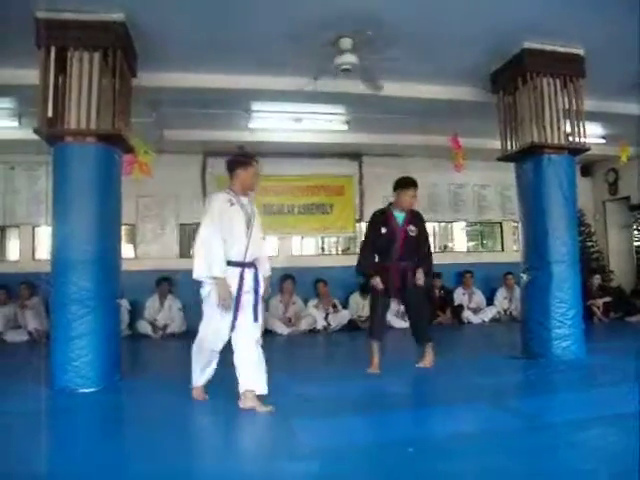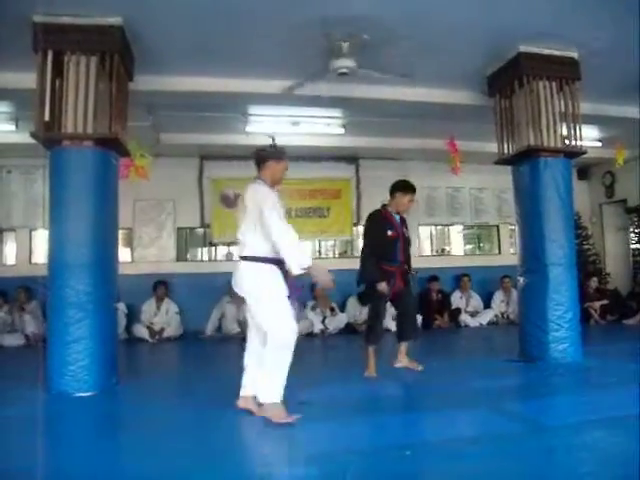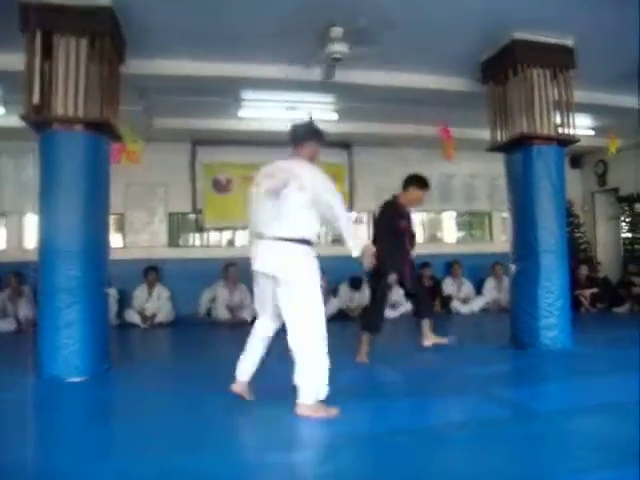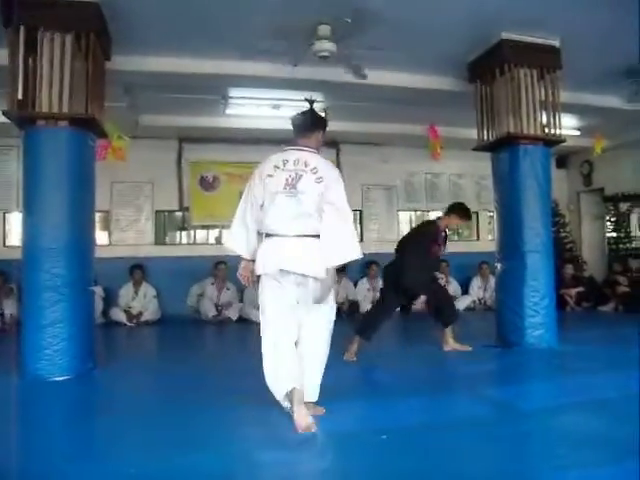
dt=0.3s
person 1, frame 1
left shoulder: (249, 205)
right shoulder: (219, 202)
right elbow: (208, 243)
left wrist: (264, 275)
right wrist: (220, 281)
left hip: (248, 276)
right hip: (224, 276)
left knee: (249, 335)
right knee: (213, 334)
left ankle: (249, 394)
right ankle: (199, 381)
person 1, frame 2
left shoulder: (256, 193)
right shoulder: (261, 194)
right elbow: (280, 234)
left wrist: (287, 266)
right wrist: (311, 267)
left hip: (260, 270)
right hip: (258, 273)
left knee: (260, 337)
right knee: (283, 333)
left ankle: (248, 395)
right ankle: (270, 401)
person 1, frame 3
left shoulder: (265, 173)
right shoulder: (314, 176)
right elbow: (339, 214)
right wrist: (361, 249)
left hip: (266, 253)
right hip: (296, 256)
left knee: (266, 320)
right knee: (309, 328)
left ankle: (243, 379)
right ankle: (309, 400)
person 1, frame 4
left shoulder: (267, 166)
right shoulder: (326, 170)
left elbow: (249, 213)
right elbow: (335, 220)
left wrist: (247, 257)
right wrist: (332, 267)
left hip: (273, 253)
right hip: (313, 253)
left knee: (277, 332)
right knee: (314, 331)
left ankle: (293, 397)
right ankle: (304, 399)
person 2, frame 1
left shoulder: (416, 218)
right shoulder: (380, 217)
left elbow: (424, 247)
right elbow: (368, 247)
left wrist: (423, 269)
right wrist: (372, 273)
left hip: (409, 274)
right hip: (384, 273)
left knee: (419, 312)
right knee: (378, 314)
left ankle: (428, 352)
right ankle: (375, 360)
person 2, frame 2
left shoulder: (401, 220)
right shoulder: (376, 218)
right elbow: (369, 252)
left wrist: (407, 268)
right wrist: (376, 279)
left hip: (400, 276)
right hip: (382, 276)
left knee: (408, 312)
right knee: (376, 317)
left ankle: (402, 357)
right ankle: (371, 364)
person 2, frame 3
left shoulder: (404, 211)
right shoulder: (389, 209)
right elbow: (383, 241)
left wrist: (401, 265)
right wrist: (390, 268)
left hip: (403, 263)
right hip: (387, 265)
right knee: (378, 304)
left ankle: (427, 336)
right ankle: (363, 349)
person 2, frame 4
left shoulder: (440, 233)
right shoulder: (429, 232)
right elbow: (414, 261)
right wrist: (420, 292)
left hip: (420, 276)
right hip: (401, 275)
left knee: (443, 300)
right knee: (383, 310)
left ankle: (449, 342)
right ankle: (353, 348)
